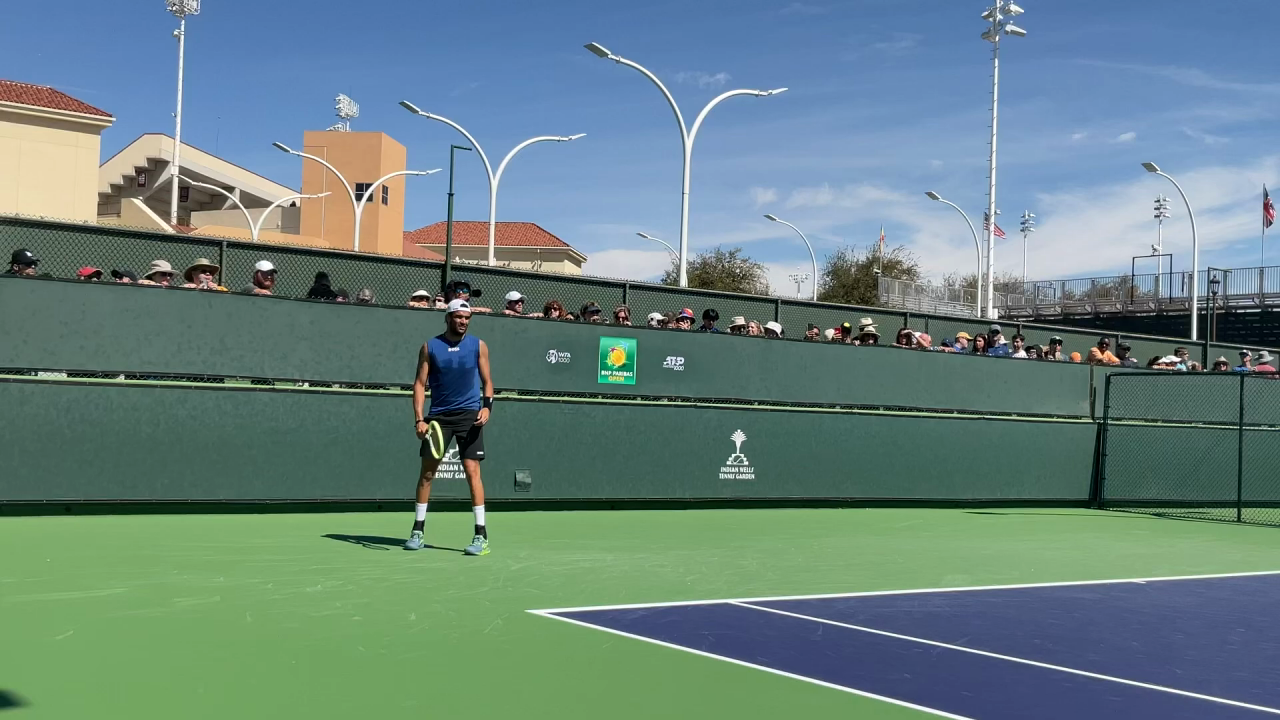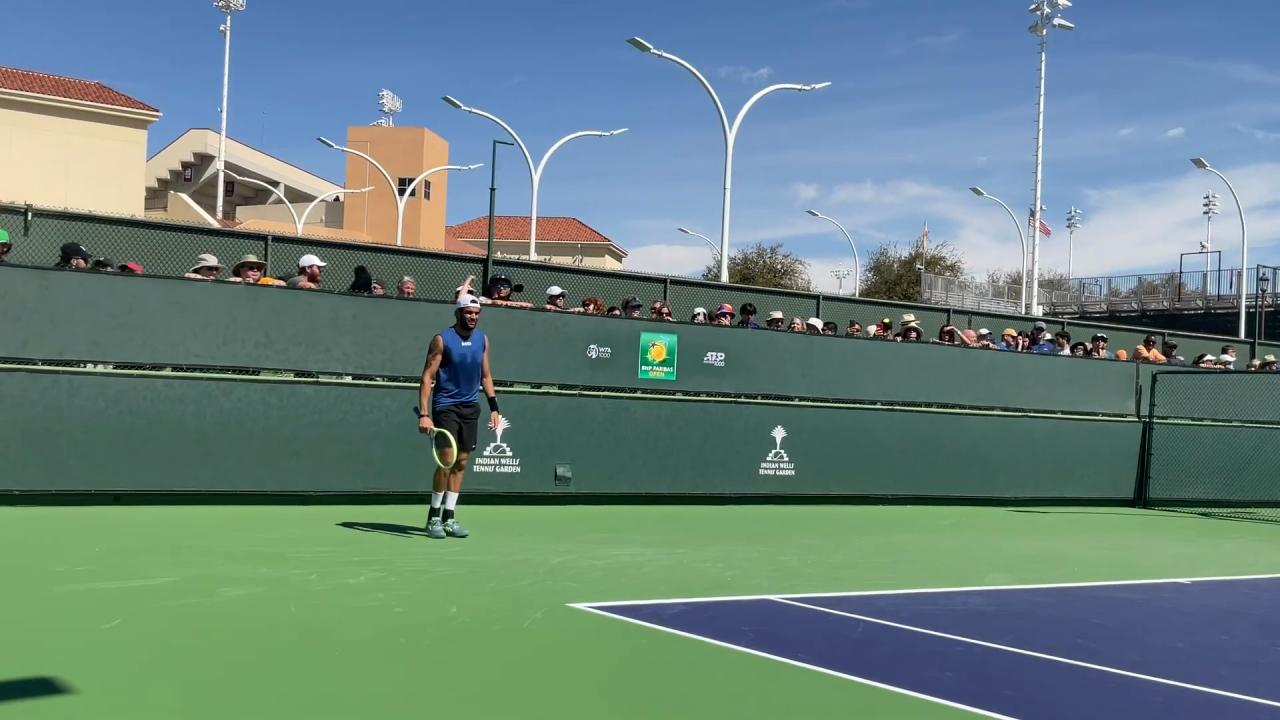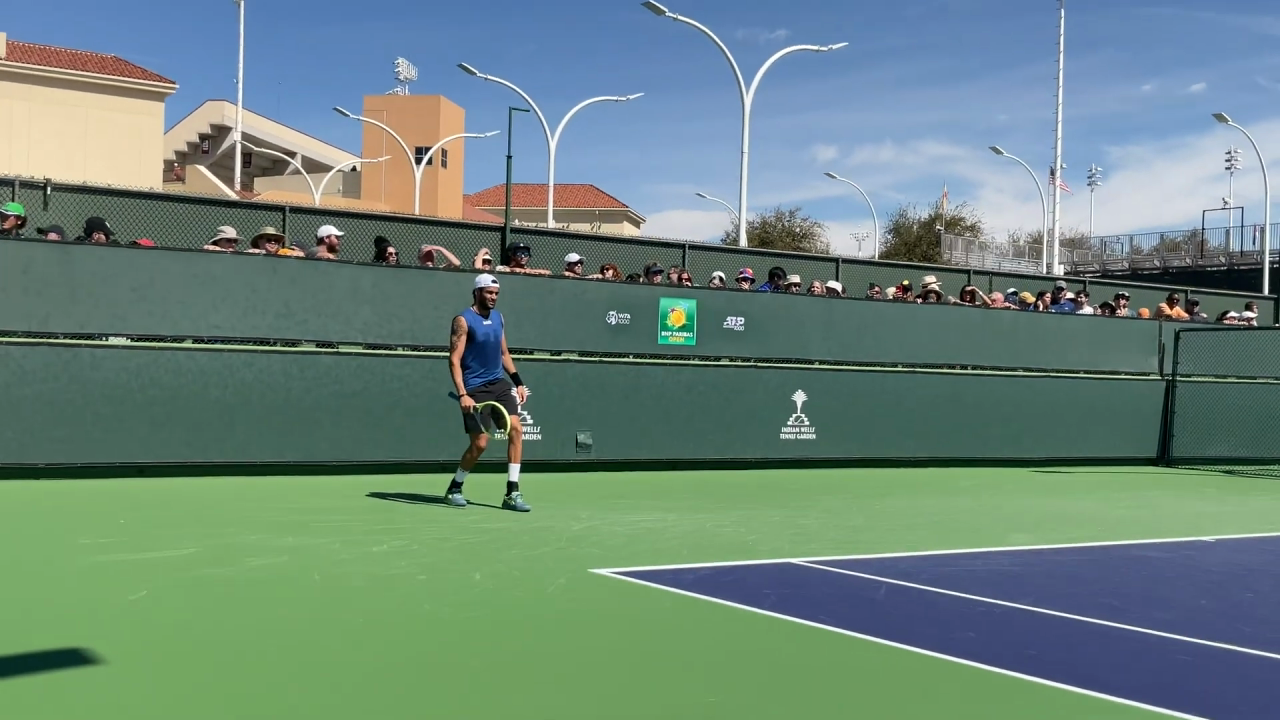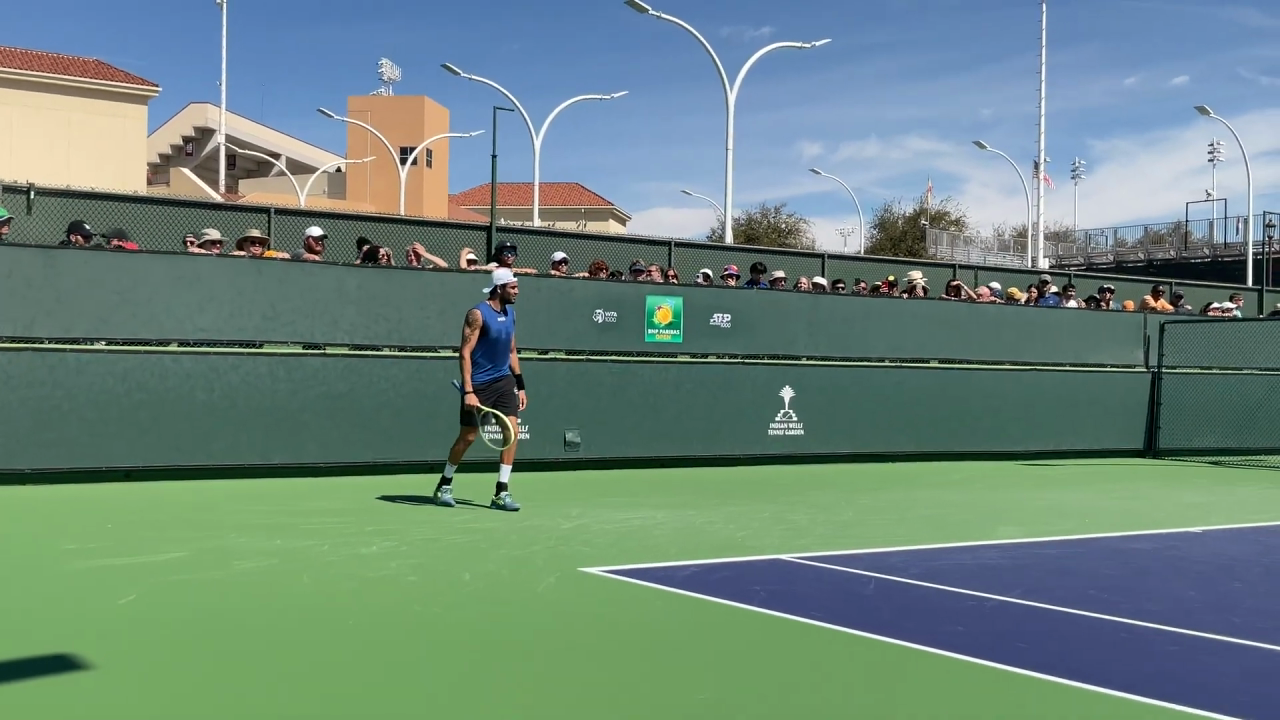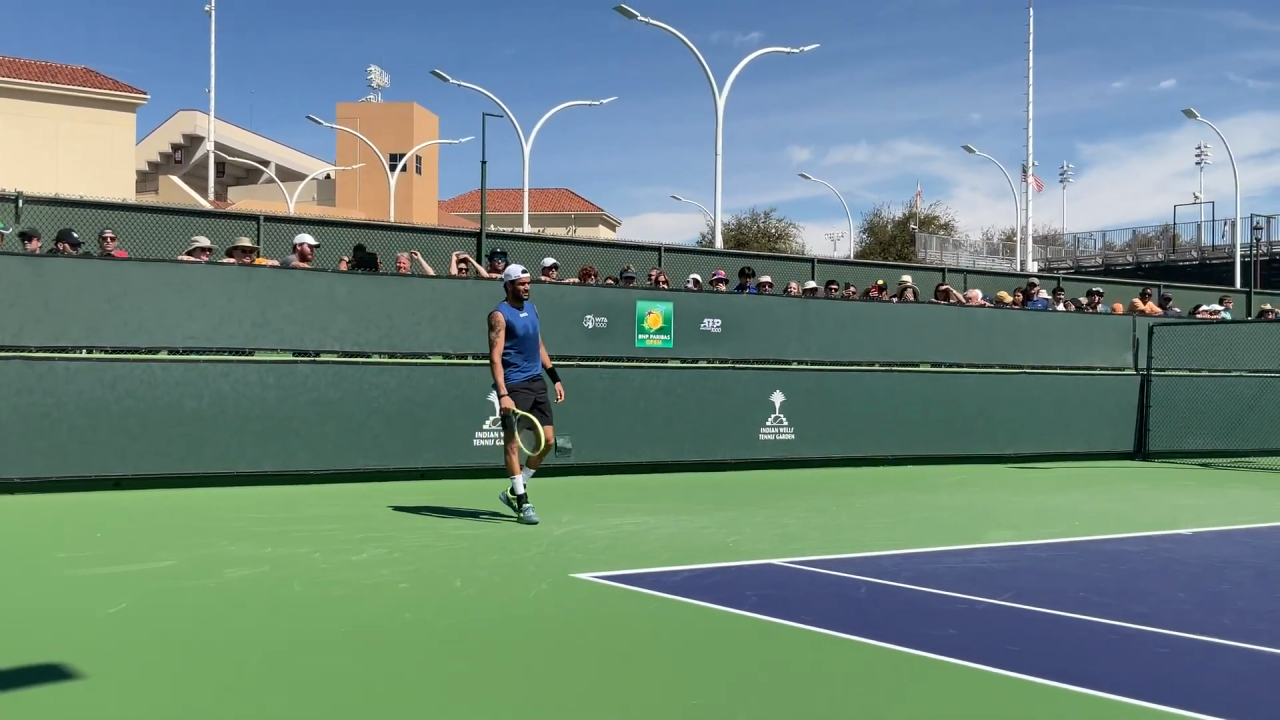
dt=1s
person 1, frame 1
left shoulder: (478, 346)
right shoulder: (430, 347)
left elbow: (487, 382)
right elbow: (420, 385)
left wrist: (486, 406)
right wrist: (419, 419)
left hip: (468, 417)
right hip: (438, 417)
left knee: (473, 473)
right knee: (427, 473)
left ankle: (480, 536)
right ankle: (418, 532)
person 1, frame 2
left shoulder: (482, 340)
right shoulder: (442, 340)
left elbow: (486, 375)
right elbow: (427, 378)
left wrist: (494, 408)
right wrist: (424, 414)
left hip: (470, 409)
right hip: (446, 408)
left knee: (460, 464)
right knee: (446, 461)
left ankle: (447, 519)
right ankle: (434, 518)
person 1, frame 3
left shoulder: (498, 317)
right shoulder: (463, 320)
right elbow: (454, 360)
left wrist: (518, 382)
right wrist: (462, 394)
left hip: (499, 384)
right hip: (475, 389)
left knee: (516, 430)
right knee: (479, 443)
left ankle: (512, 494)
right ankle: (454, 488)
person 1, frame 4
left shoulder: (510, 313)
right shoulder: (478, 314)
right elbow: (465, 354)
left wrist: (520, 386)
right wrist: (468, 391)
left hip: (504, 382)
right hip: (480, 384)
left knee: (512, 431)
right knee: (468, 437)
left ankle: (501, 493)
right ankle: (444, 485)
person 1, frame 5
left shoulder: (532, 309)
right shoulder: (499, 315)
right elbow: (495, 357)
left wrist: (555, 378)
right wrist: (503, 394)
left hip: (537, 383)
right hip: (515, 386)
left knee: (547, 440)
right knee: (513, 443)
left ankle: (516, 490)
right ankle: (523, 504)
